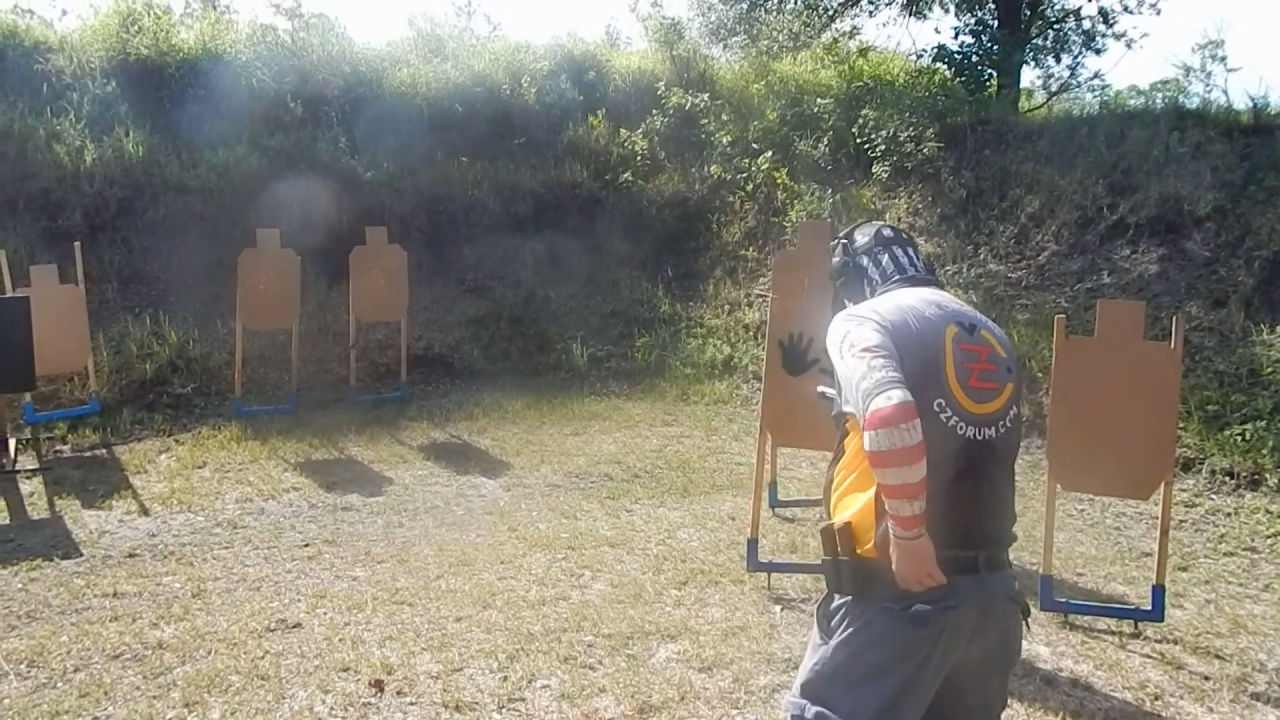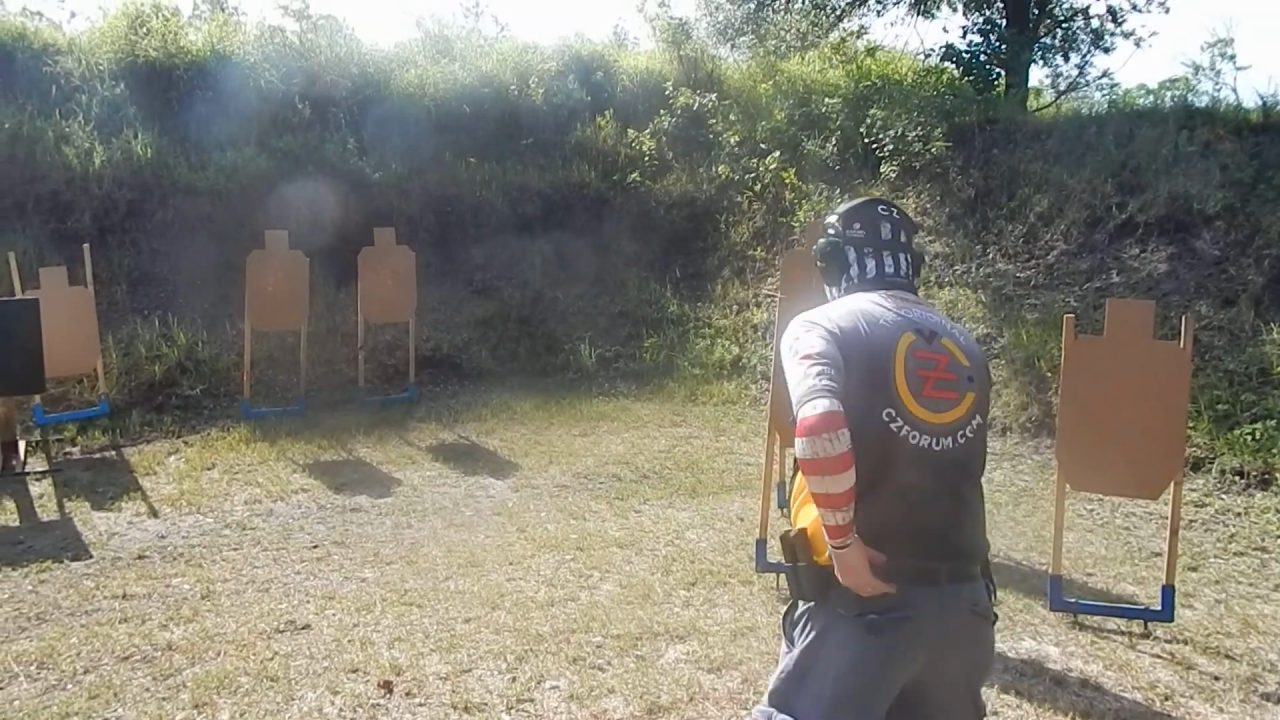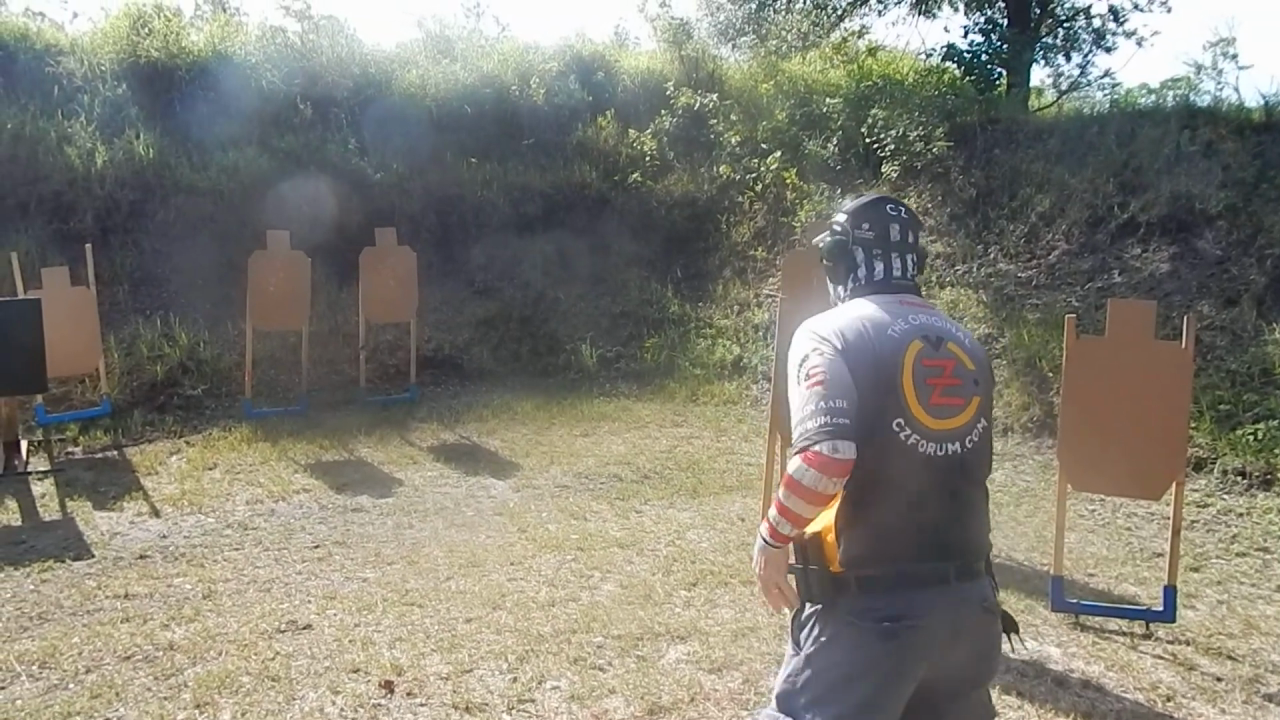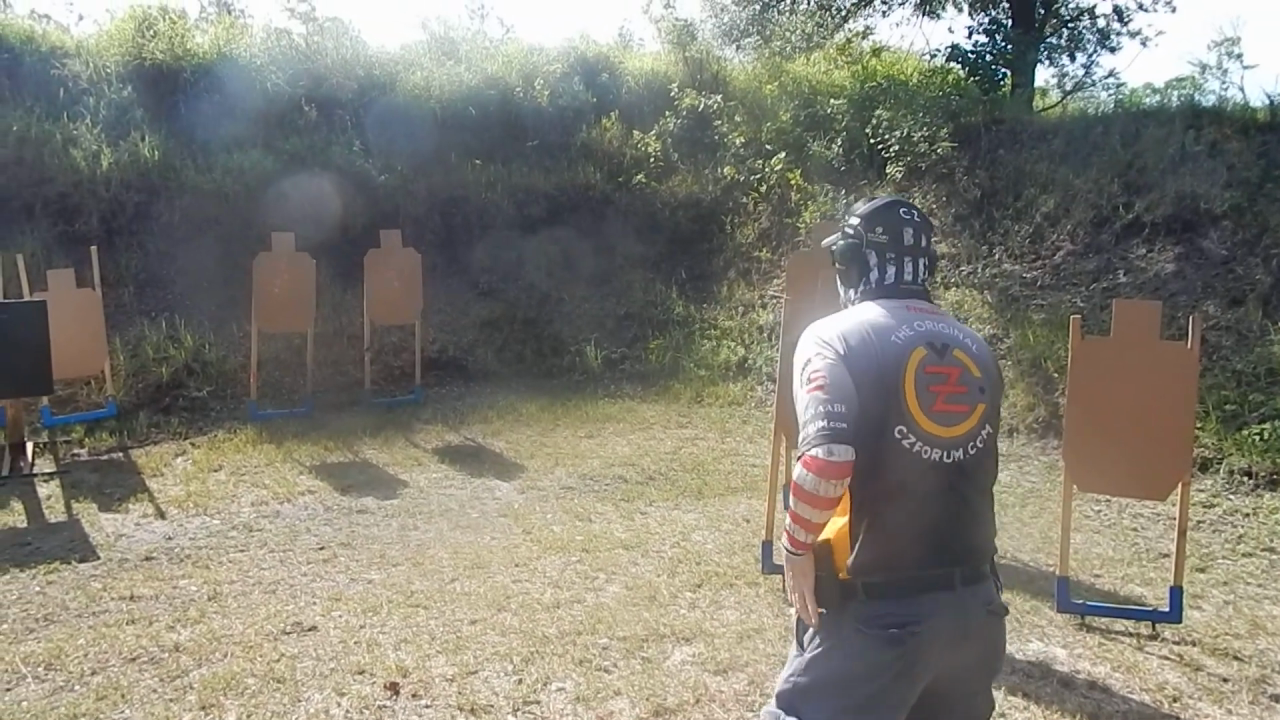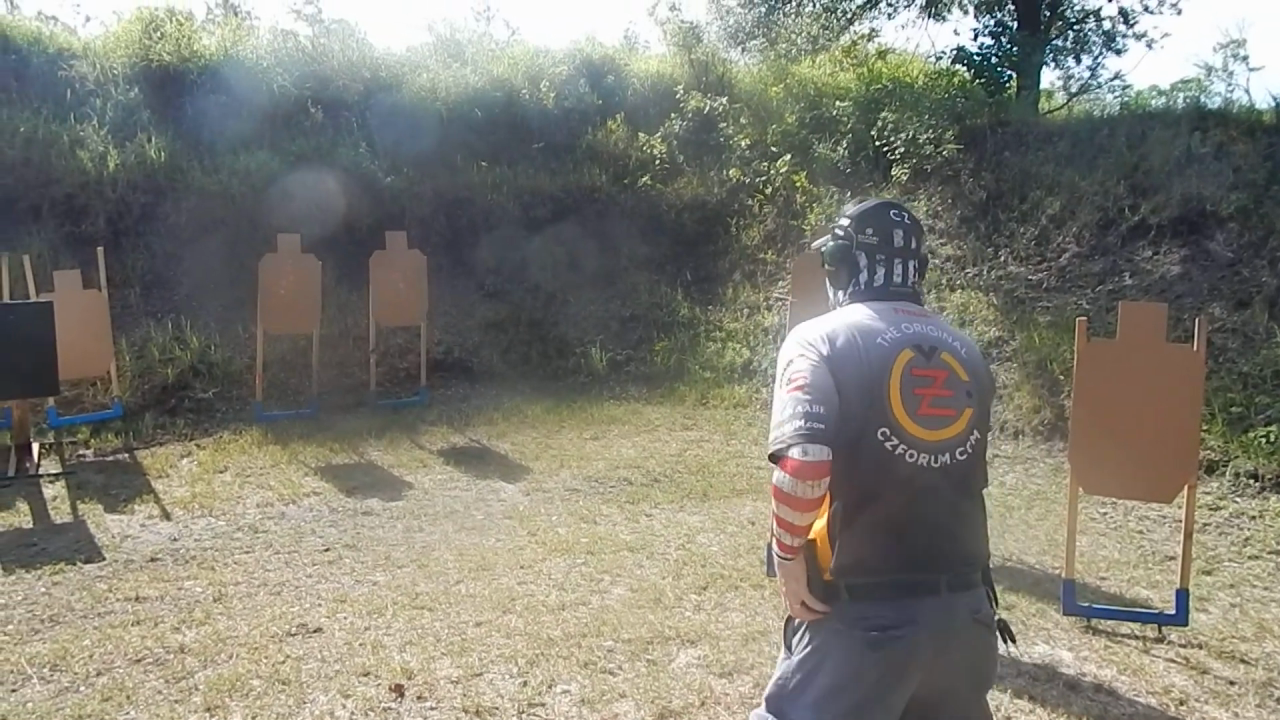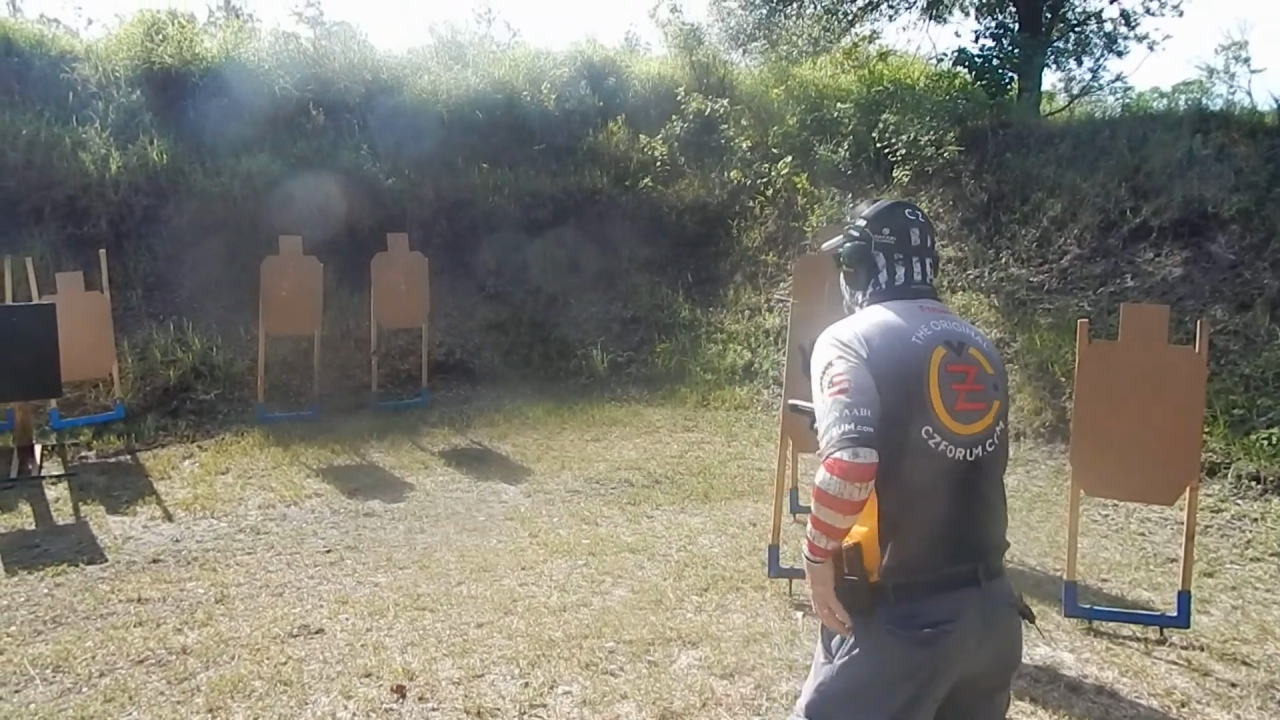
dt=0.3s
person 1, frame 1
left shoulder: (864, 320)
right shoulder: (992, 335)
left elbow: (891, 419)
right elbow: (971, 442)
left wrist: (907, 535)
left hip: (895, 587)
right hip: (990, 587)
person 1, frame 2
left shoulder: (823, 327)
right shoulder: (965, 344)
left elbow: (819, 430)
right elbow: (957, 457)
left wrist: (842, 543)
left hip: (861, 597)
right hip: (962, 595)
person 1, frame 3
left shoulder: (830, 333)
right shoulder: (966, 344)
left elbow: (826, 460)
right elbow: (966, 460)
left wrist: (773, 537)
left hip: (870, 605)
right hip: (967, 597)
person 1, frame 4
left shoulder: (835, 338)
right shoulder: (976, 349)
left elbow: (825, 464)
right elbow: (972, 465)
left wrist: (798, 547)
left hip: (878, 611)
right hip: (972, 600)
person 1, frame 5
left shoulder: (820, 340)
right shoulder: (968, 352)
left elbow: (803, 465)
right elbow: (966, 470)
left wrist: (787, 553)
left hip: (864, 614)
right hip: (962, 606)
person 1, frame 6
left shoulder: (853, 339)
right shoulder: (980, 346)
left elbow: (850, 468)
left wrist: (818, 555)
left hip: (899, 613)
right hip: (989, 599)
